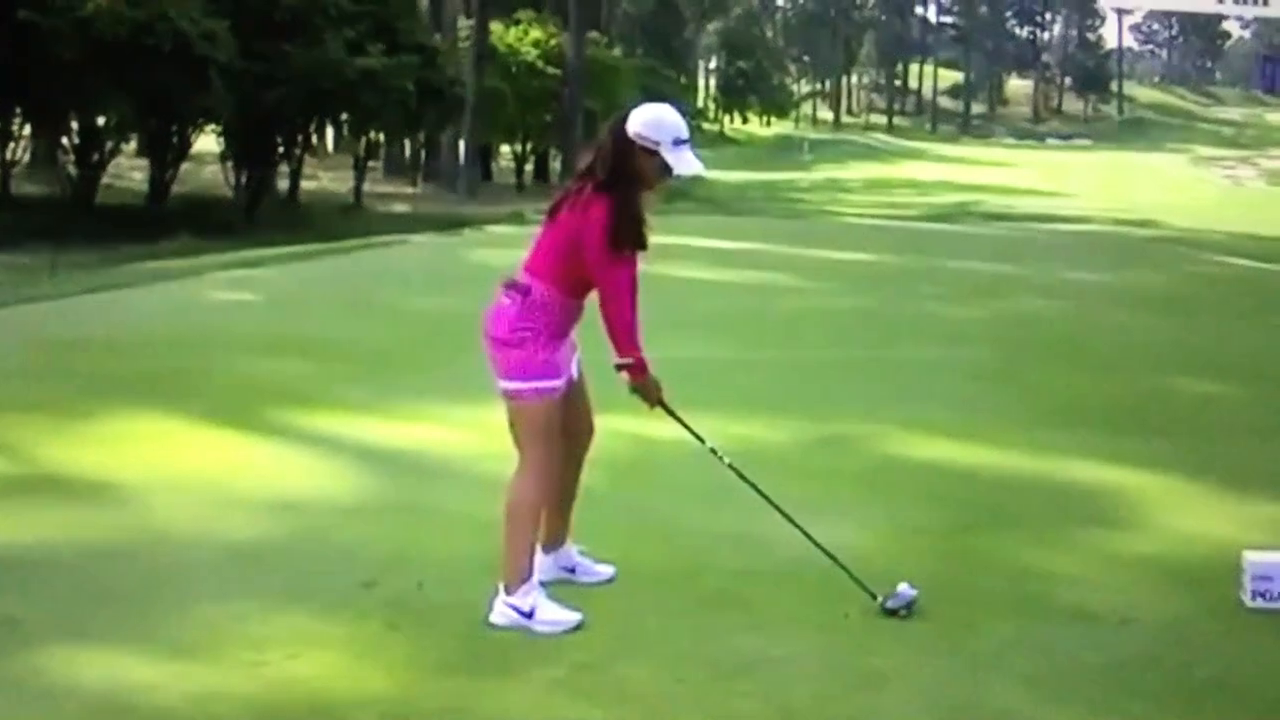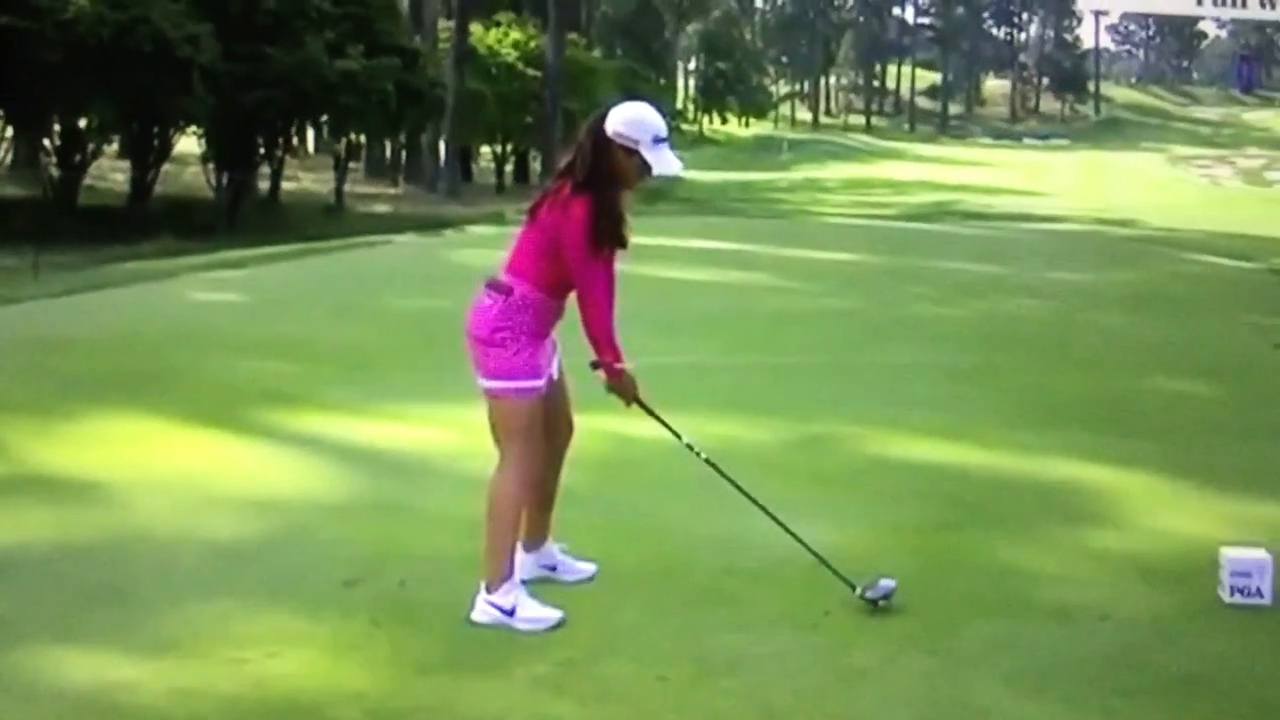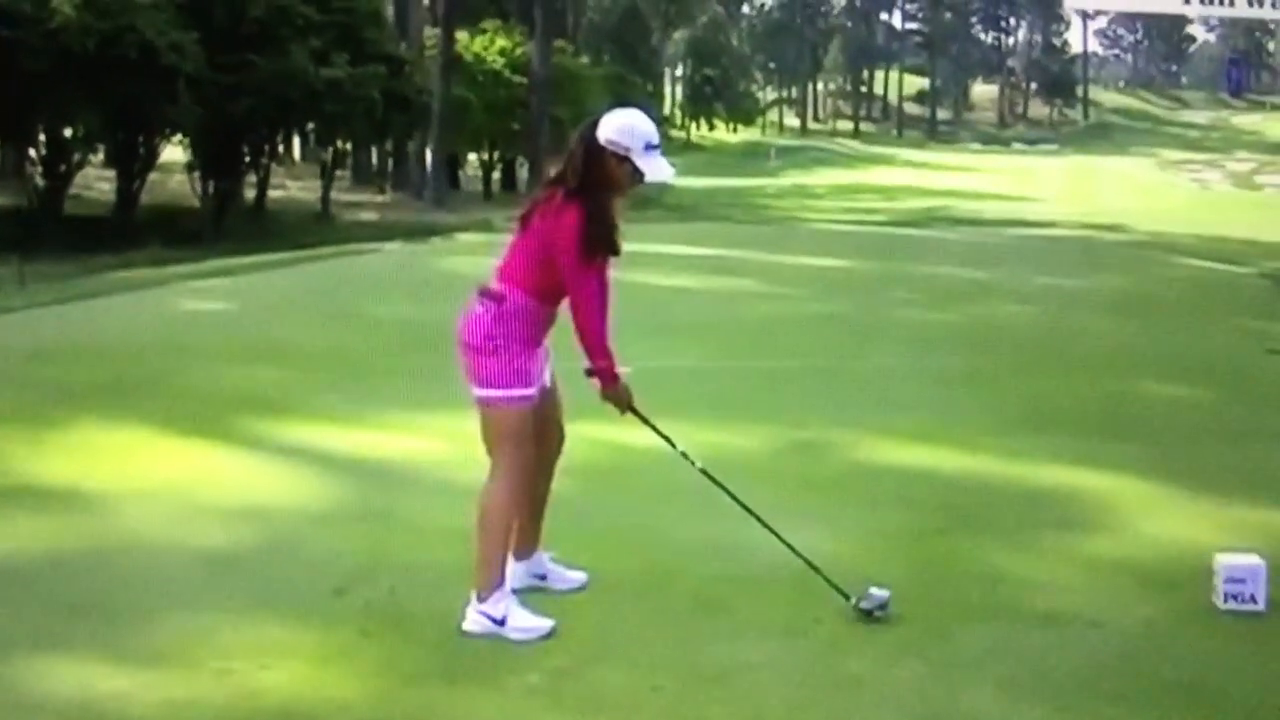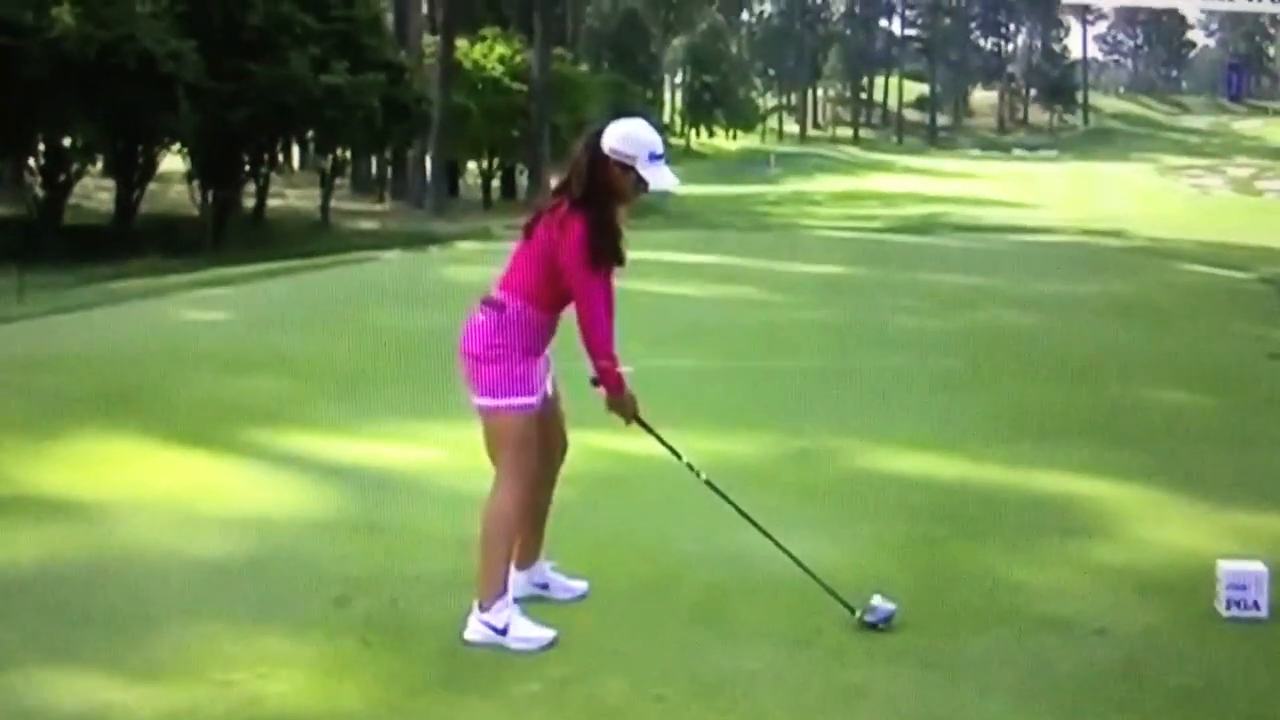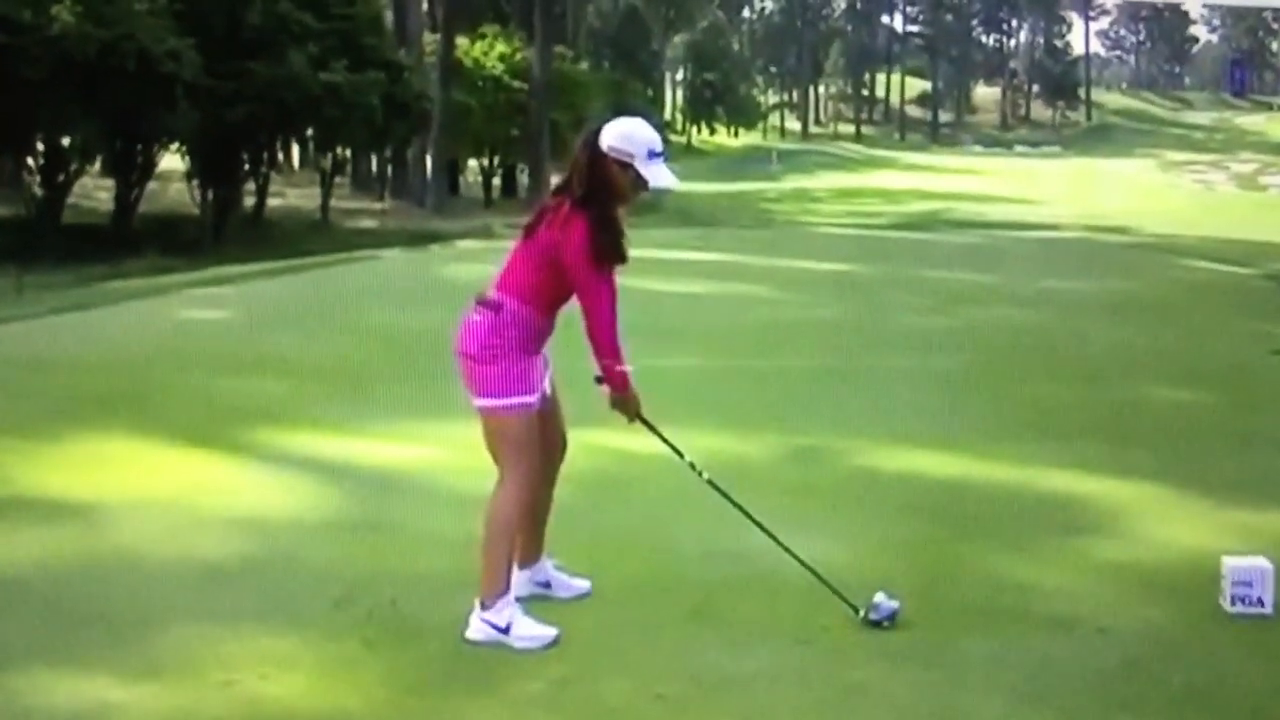
dt=0.4s
person 1, frame 1
left shoulder: (618, 200)
right shoulder: (597, 208)
left elbow: (624, 282)
right elbow: (612, 295)
left wrist: (634, 358)
right wrist: (638, 368)
left hip: (552, 327)
right hip: (525, 327)
left knee: (577, 435)
right knee: (539, 457)
left ankle: (553, 552)
right ankle: (515, 595)
person 1, frame 2
left shoulder: (598, 199)
right shoulder: (576, 206)
left elbow: (601, 282)
right elbow: (590, 293)
left wrist: (611, 358)
right wrist: (613, 366)
left hip: (533, 327)
right hip: (508, 327)
left knee: (557, 434)
right knee: (519, 456)
left ankle: (535, 551)
right ankle: (496, 593)
person 1, frame 3
left shoulder: (590, 206)
right shoulder: (568, 213)
left elbow: (594, 288)
right elbow: (583, 301)
left wrist: (603, 366)
right wrist: (608, 375)
left hip: (525, 334)
right hip: (500, 334)
left knee: (549, 443)
right knee: (511, 464)
left ankle: (526, 560)
right ankle: (487, 603)
person 1, frame 4
left shoulder: (596, 216)
right shoulder: (573, 223)
left elbow: (601, 298)
right elbow: (589, 309)
left wrist: (609, 372)
right wrist: (614, 384)
left hip: (526, 342)
right hip: (501, 341)
left knee: (551, 451)
right knee: (515, 473)
left ankle: (527, 569)
right ankle: (490, 612)
person 1, frame 5
left shoulder: (595, 214)
right shoulder: (575, 223)
left elbow: (604, 296)
right elbow: (595, 307)
left wrist: (614, 372)
right wrist: (619, 381)
left hip: (522, 341)
right hip: (498, 341)
left knee: (551, 450)
right knee: (518, 472)
left ankle: (530, 568)
right ankle: (491, 611)
